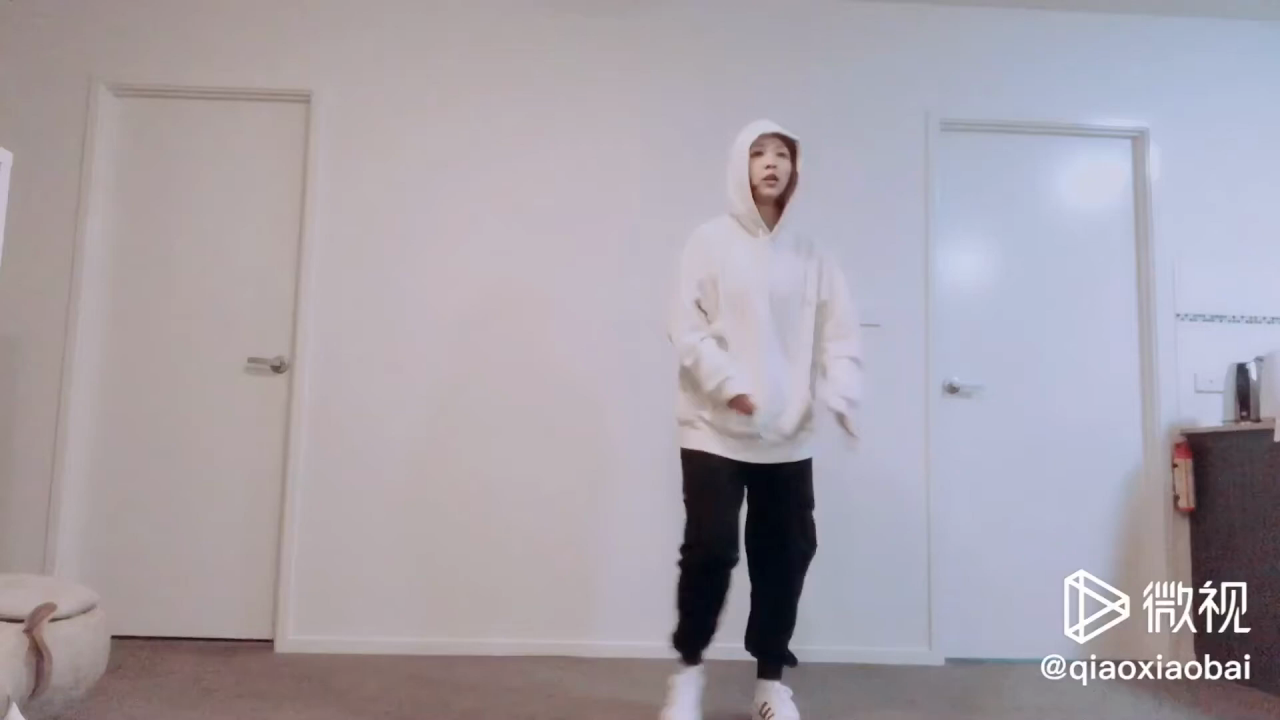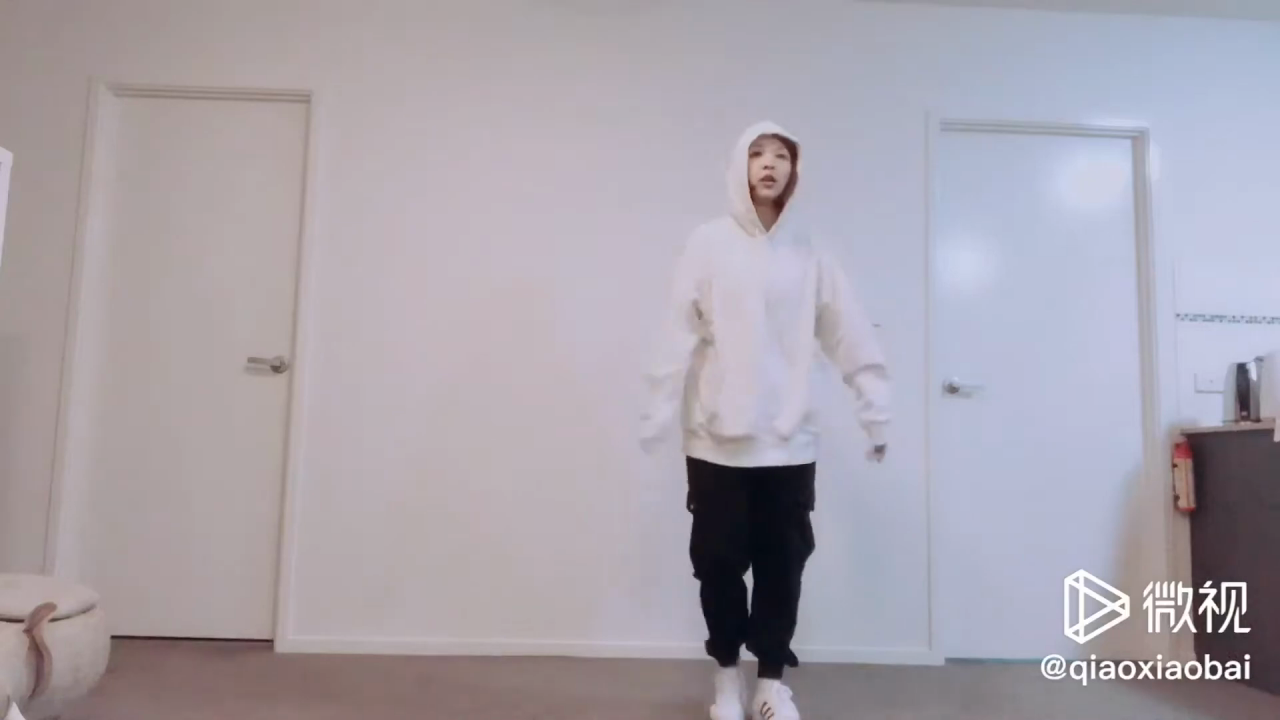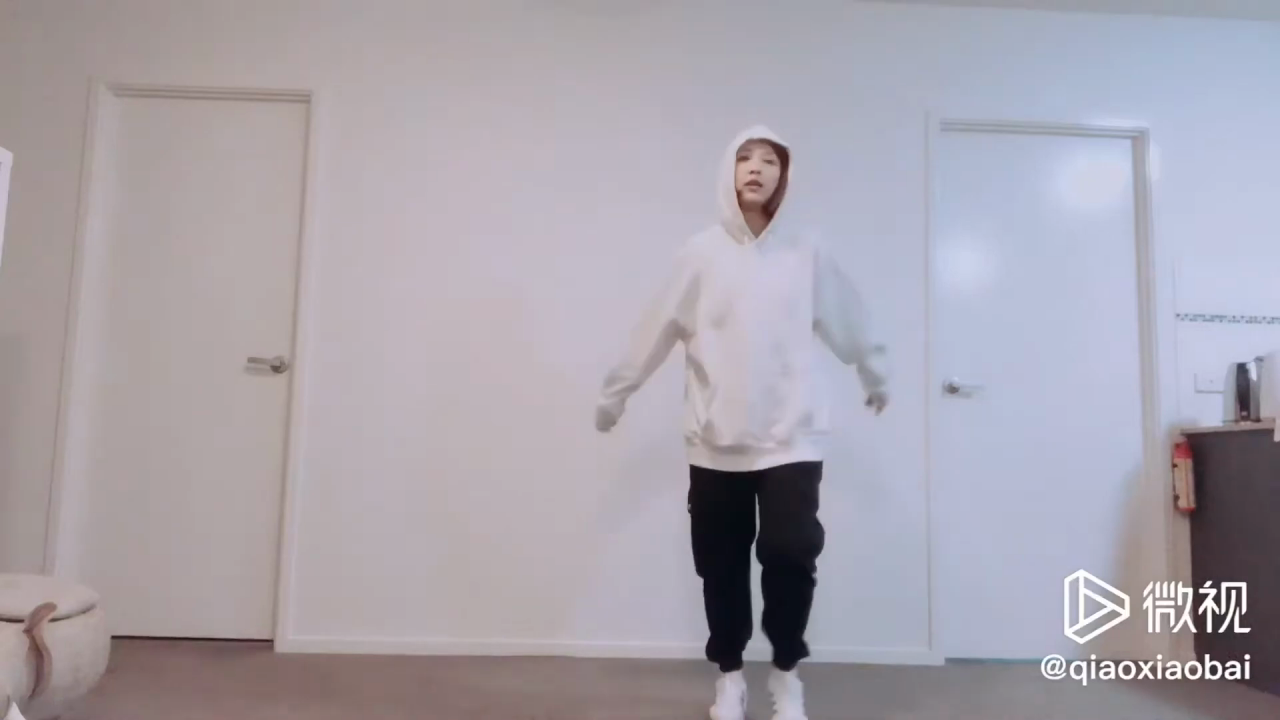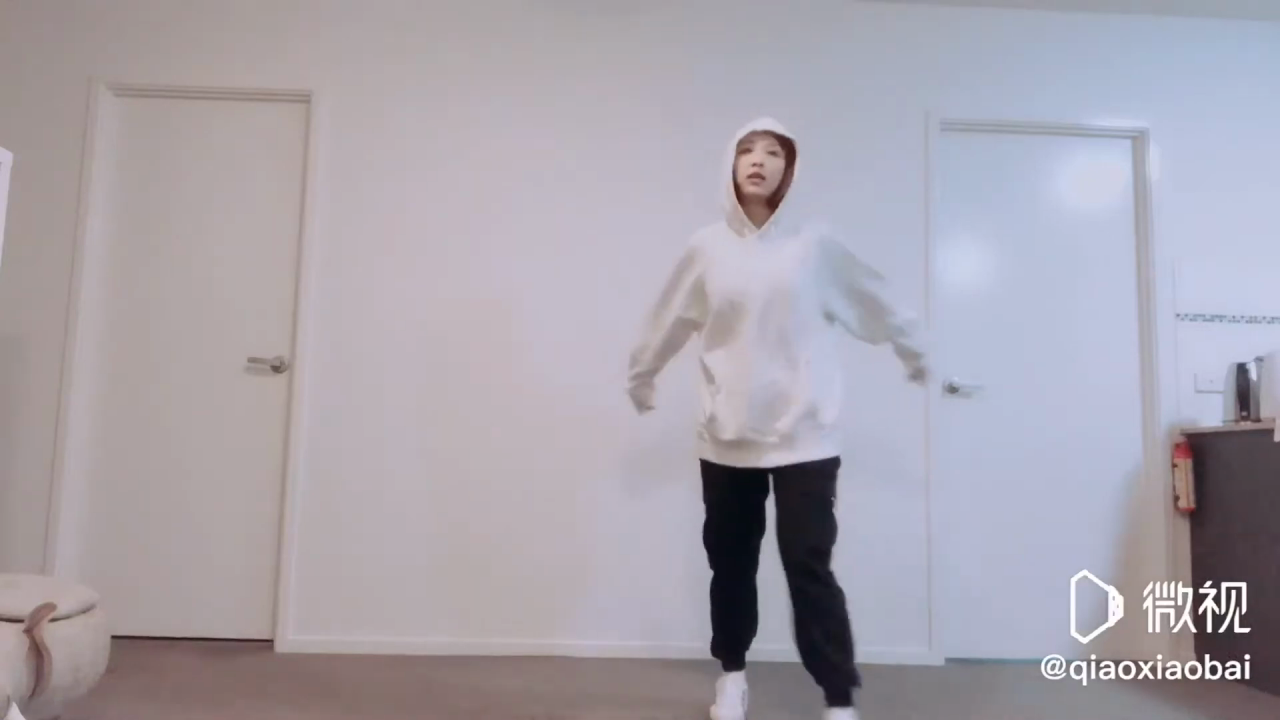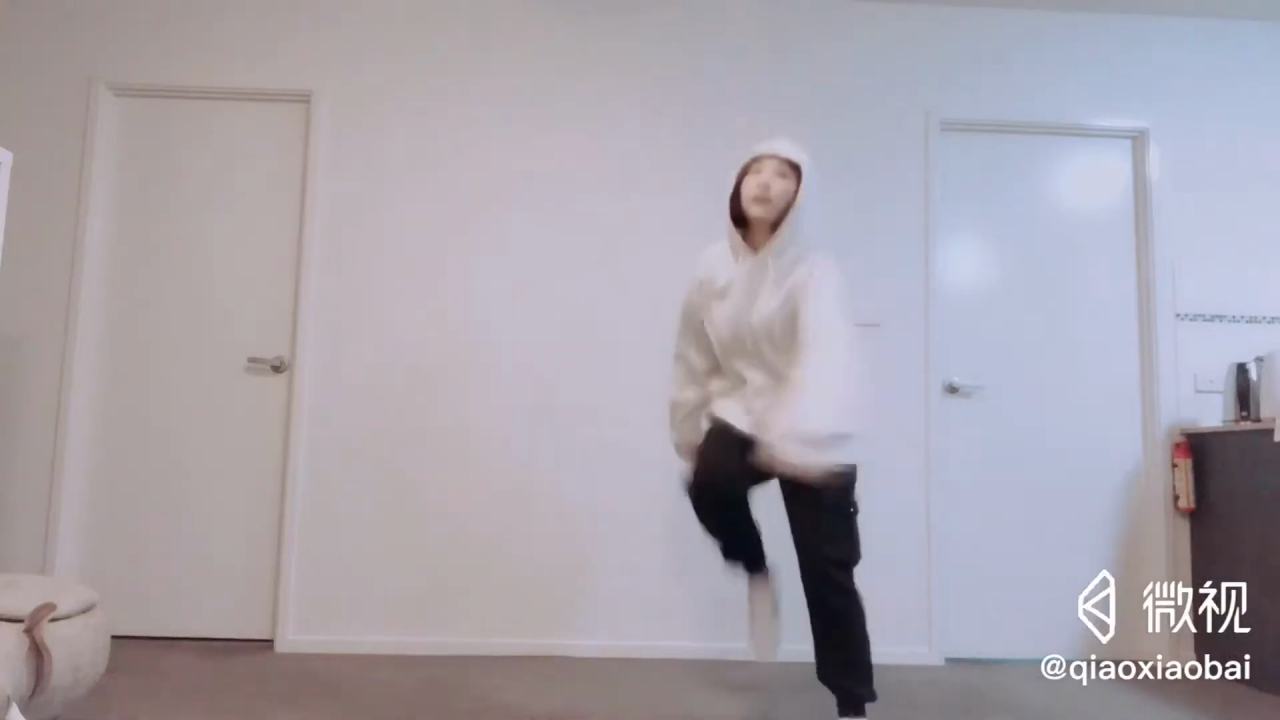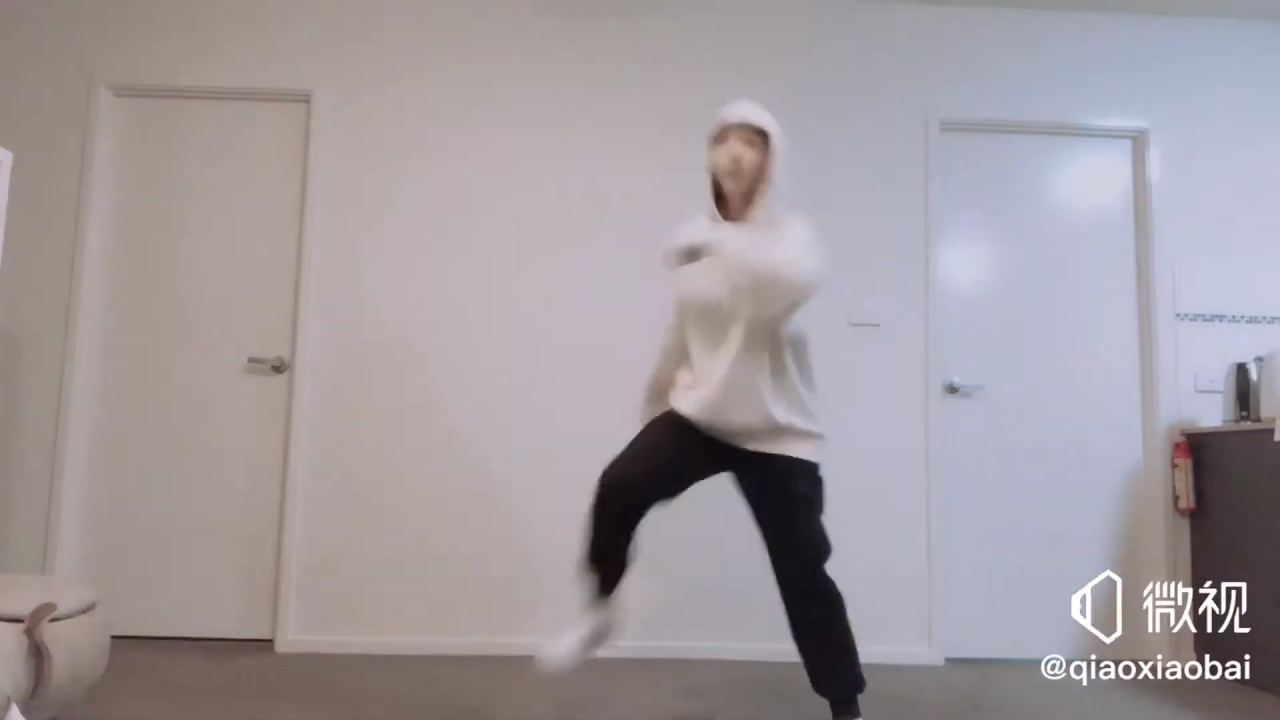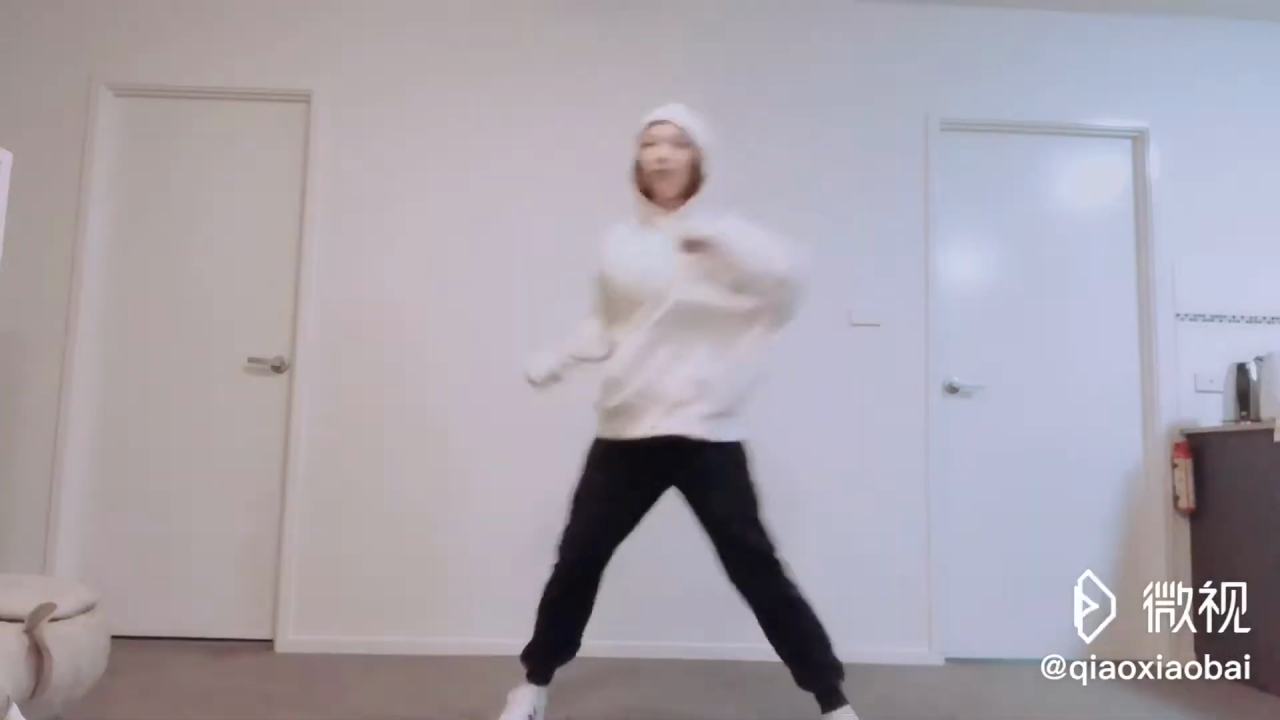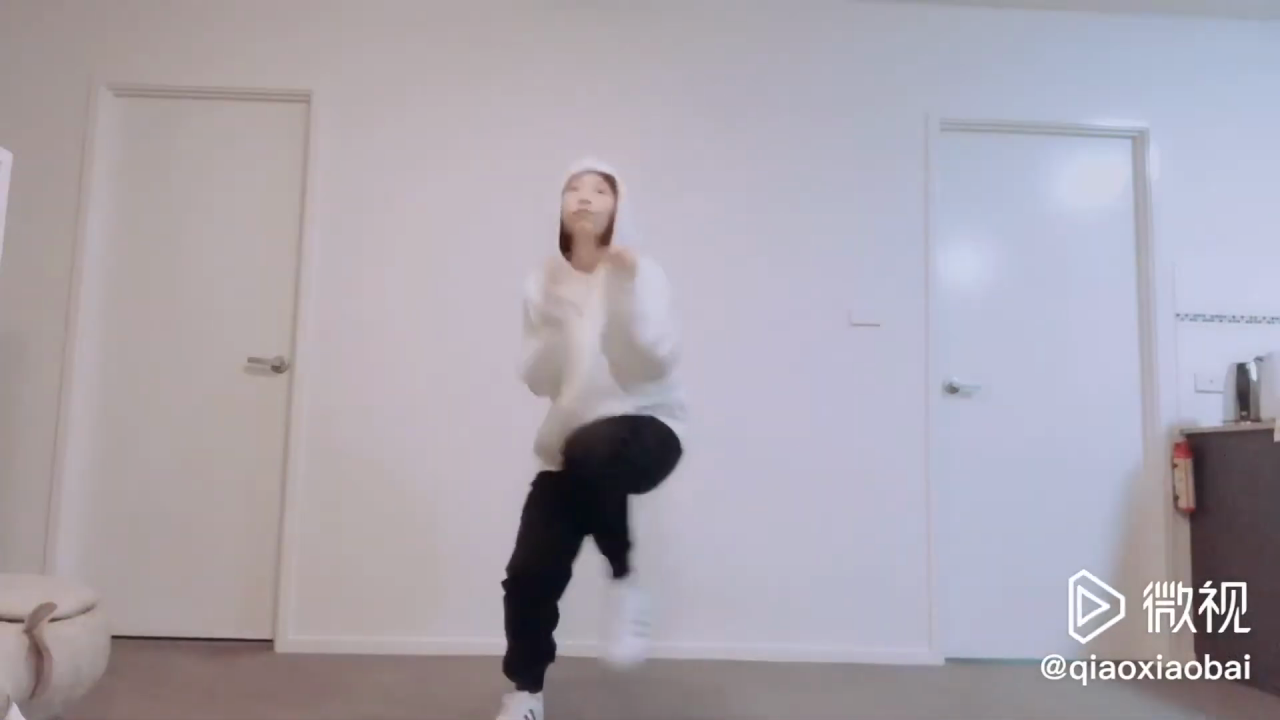
dt=0.2s
person 1, frame 1
left shoulder: (810, 255)
right shoulder: (708, 242)
left elbow: (838, 336)
right elbow: (686, 328)
left wrist: (839, 396)
right wrist: (729, 382)
left hip: (787, 438)
right hip: (715, 433)
left knee: (786, 557)
right knee: (710, 550)
right ankle: (687, 671)
person 1, frame 2
left shoulder: (810, 255)
right shoulder: (708, 244)
left elbow: (850, 338)
right elbow: (679, 334)
left wrist: (875, 413)
right wrist: (661, 407)
left hip: (789, 439)
right hip: (718, 436)
left knee: (784, 559)
right knee: (719, 561)
right ankle: (728, 671)
person 1, frame 3
left shoulder: (808, 256)
right shoulder: (702, 255)
left elbow: (850, 325)
right elbow: (656, 333)
left wrist: (876, 378)
right wrist: (614, 396)
left hip: (790, 441)
right hip: (717, 443)
left knee: (790, 554)
right knee: (721, 564)
left ankle: (784, 667)
right ankle: (730, 672)
person 1, frame 4
left shoulder: (815, 245)
right shoulder: (706, 248)
left elbow: (871, 300)
right elbow: (668, 322)
left wrist: (912, 350)
right wrist: (639, 376)
left hip: (802, 436)
right hip: (726, 437)
left knee: (809, 561)
right knee: (729, 560)
right ankle: (733, 671)
person 1, frame 5
left shoulder: (812, 270)
right shoulder: (713, 266)
left elbow: (829, 355)
right elbow: (695, 356)
left wrist: (811, 438)
right wrist: (683, 425)
left hip: (815, 440)
right hip: (741, 418)
left knee: (828, 577)
right knee: (711, 490)
right ankle: (757, 578)
person 1, frame 6
left shoulder: (786, 236)
right shoulder: (695, 239)
left elbow: (797, 278)
left wrist: (717, 243)
right wrist: (662, 389)
left hip: (777, 431)
right hip: (698, 413)
left knee: (802, 569)
right knee: (621, 488)
right ankle: (600, 603)
person 1, frame 7
left shoulder: (721, 234)
right shoulder: (620, 240)
left elbow: (787, 276)
left wrist: (719, 238)
right wrist: (556, 359)
left hip: (704, 430)
right hip: (624, 429)
left knee: (755, 566)
right knee: (579, 558)
person 1, frame 8
left shoulder: (642, 275)
right shoulder: (540, 287)
left elbow: (652, 361)
right elbow: (536, 376)
left wrist: (625, 286)
right wrist: (548, 333)
left hip: (643, 428)
right hip: (566, 452)
left knee: (592, 444)
right knee: (530, 578)
left ankle: (625, 580)
